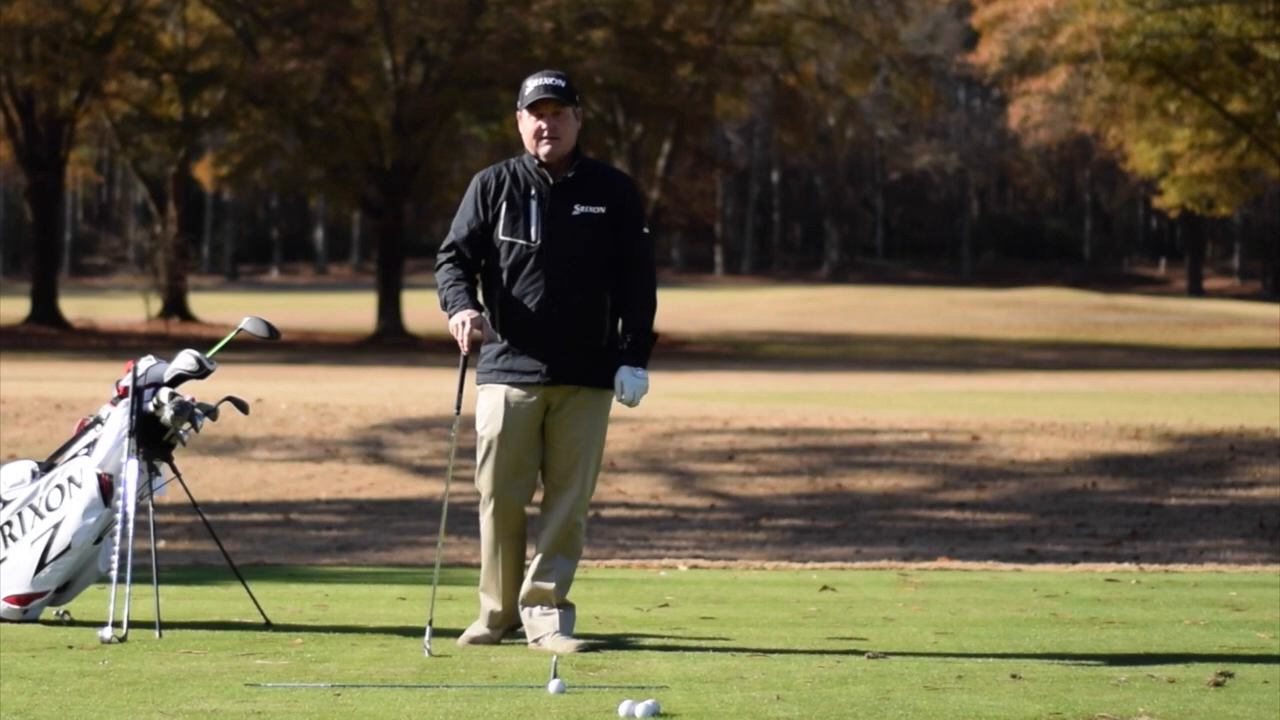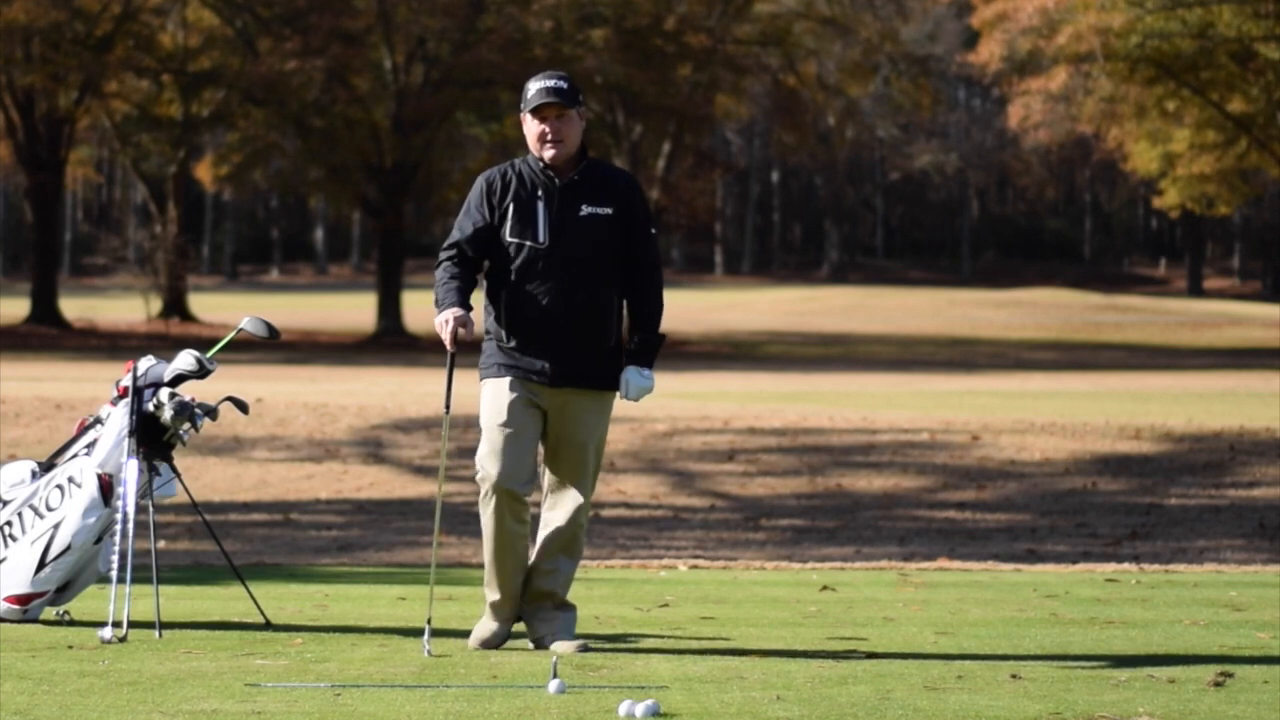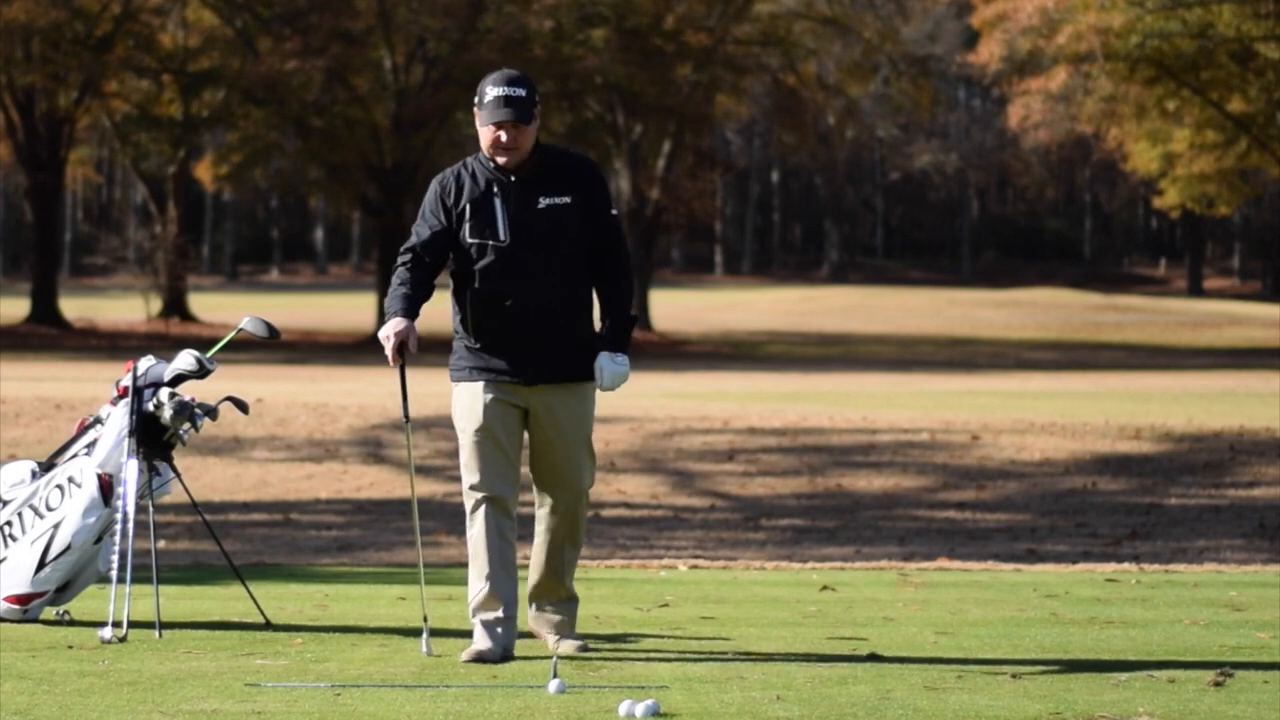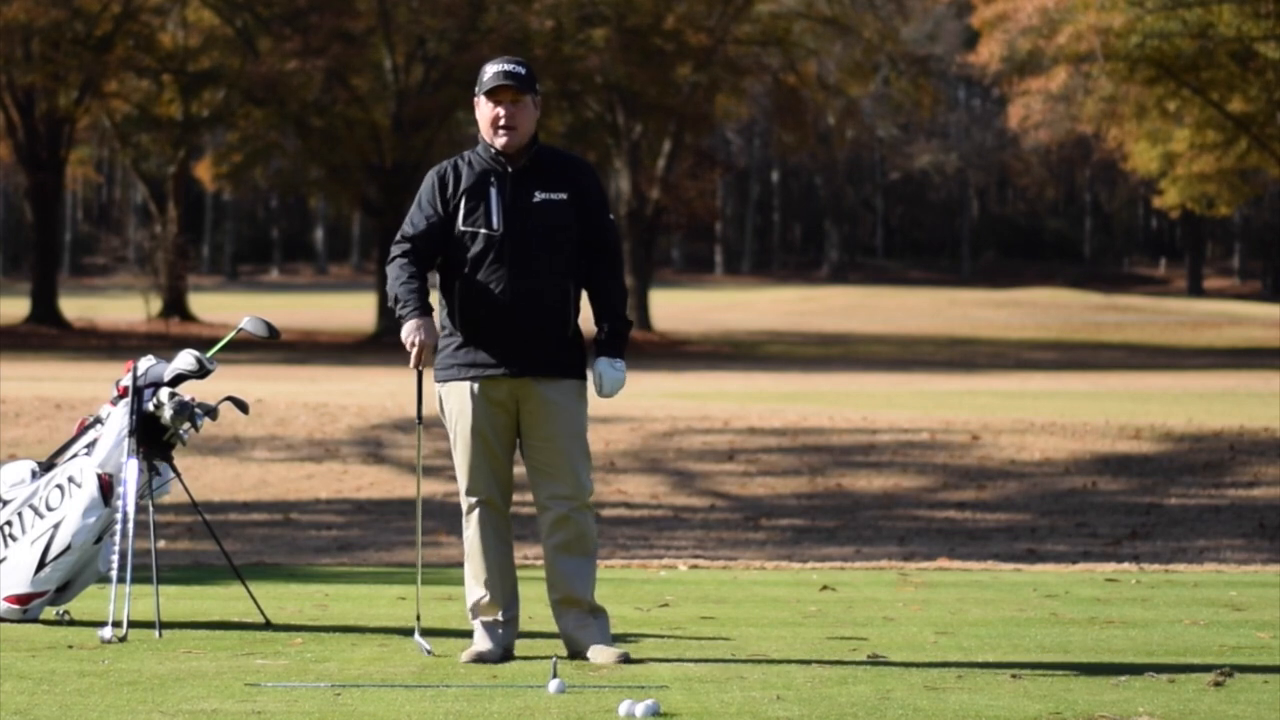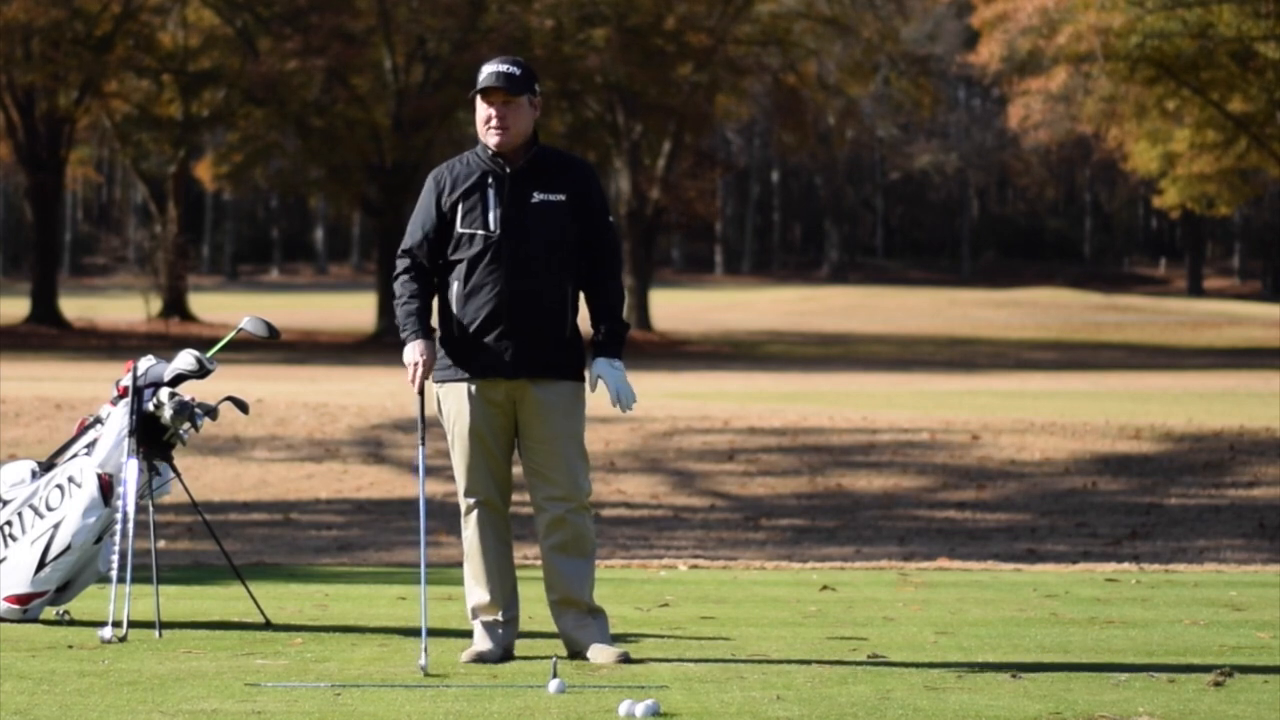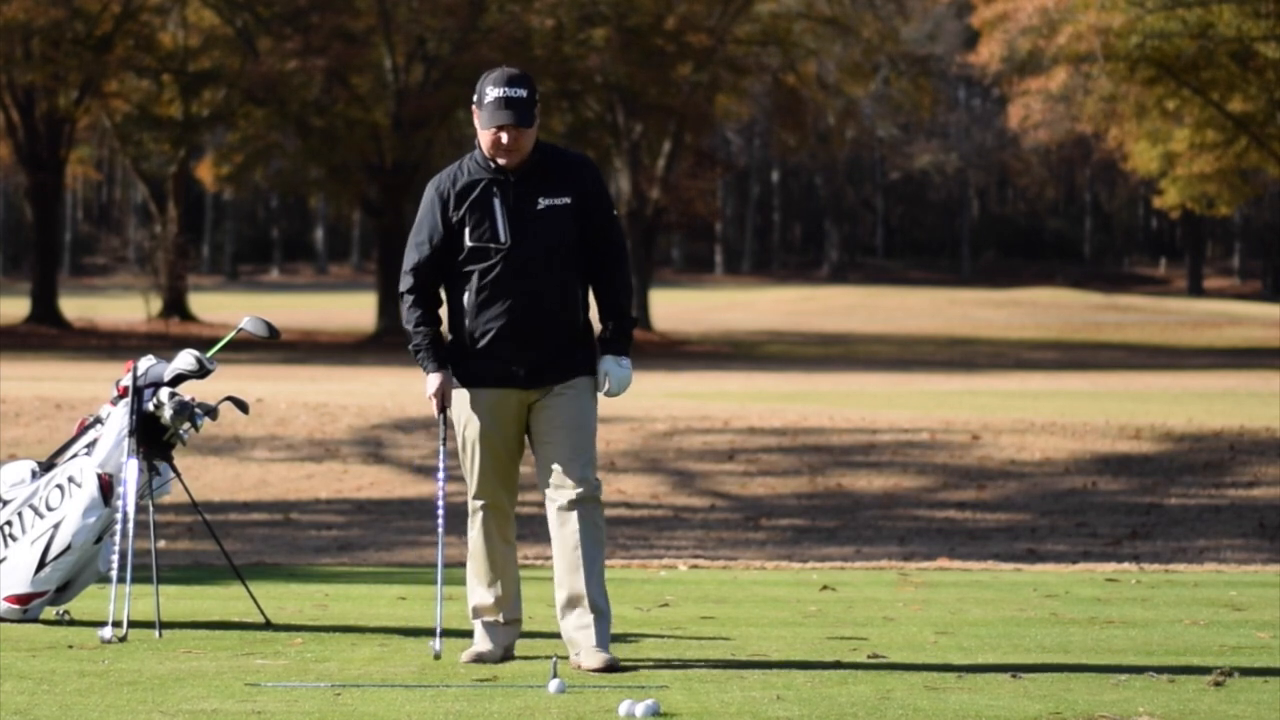
dt=0.7s
person 1, frame 1
left shoulder: (614, 190)
right shoulder: (492, 185)
left elbow: (637, 280)
right elbow: (454, 257)
left wrist: (635, 357)
right wrist: (461, 305)
left hip: (586, 375)
right hip: (508, 369)
left knee: (568, 498)
right knee: (501, 494)
left ankle: (545, 611)
right ankle: (498, 607)
person 1, frame 2
left shoulder: (619, 190)
right shoulder: (497, 185)
left elbow: (643, 278)
right elbow: (458, 255)
left wrist: (641, 354)
right wrist: (452, 302)
left hip: (589, 375)
right hip: (512, 365)
left knee: (570, 498)
right knee: (502, 482)
left ankle: (548, 612)
right ankle: (503, 603)
person 1, frame 3
left shoulder: (579, 177)
right shoulder: (453, 186)
left elbow: (612, 261)
right elbow: (419, 258)
left wrist: (615, 338)
right wrist: (400, 313)
left hip: (566, 369)
right hip: (484, 369)
left knee: (567, 494)
right knee: (488, 496)
left ankle: (551, 610)
right ankle: (493, 626)
person 1, frame 4
left shoulder: (573, 177)
right shoulder: (449, 179)
left elbow: (604, 266)
right elbow: (408, 252)
left wrist: (611, 345)
right wrist: (415, 311)
left hip: (555, 368)
right hip: (470, 367)
left knee: (567, 498)
right knee: (482, 501)
left ankle: (583, 627)
right ankle: (493, 626)
person 1, frame 5
left shoulder: (572, 178)
right shoulder: (448, 180)
left elbow: (603, 269)
right elbow: (412, 266)
left wrist: (608, 349)
right wrist: (416, 334)
left hip: (552, 370)
right hip: (467, 370)
left knee: (564, 499)
right knee: (480, 501)
left ankle: (582, 626)
right ankle: (492, 628)
person 1, frame 6
left shoulder: (576, 175)
right shoulder: (449, 188)
left elbow: (609, 262)
right elbow: (417, 283)
left wrist: (616, 343)
right wrist: (433, 363)
left hip: (565, 372)
right hip: (480, 374)
left knee: (574, 492)
right knee: (488, 504)
left ankle: (586, 630)
right ankle: (495, 627)
